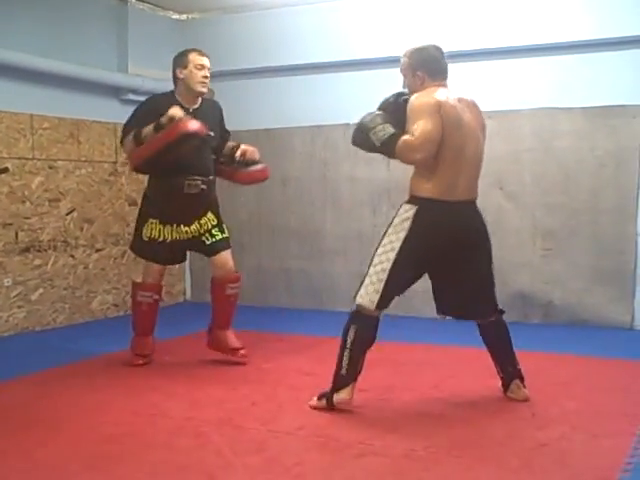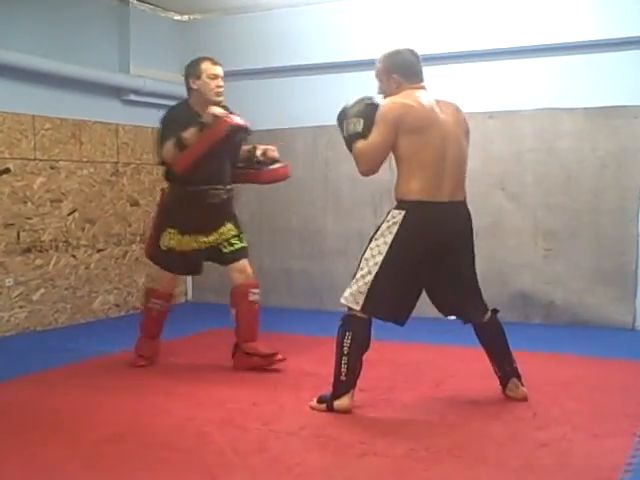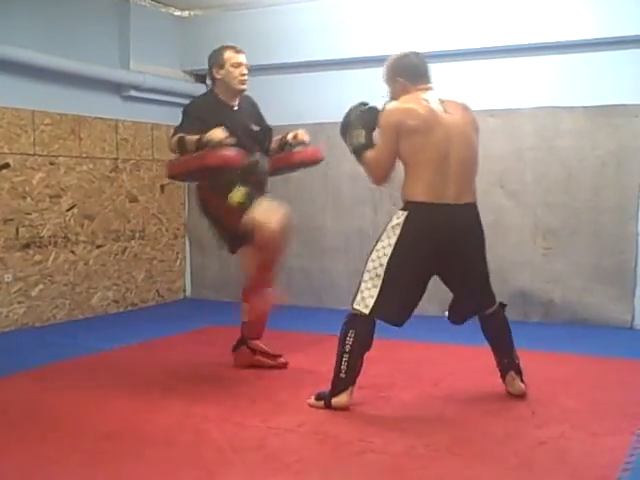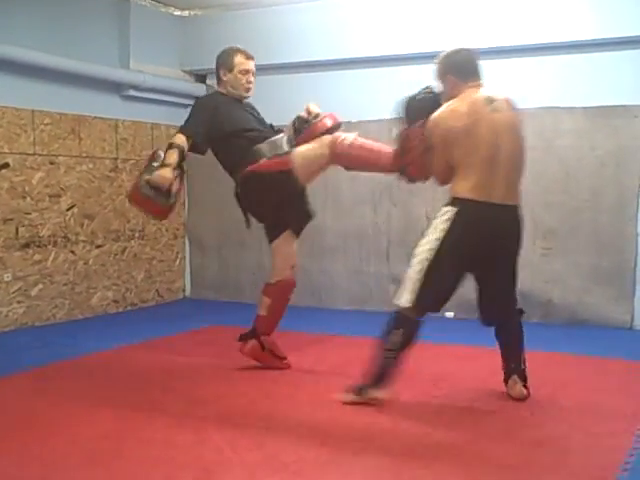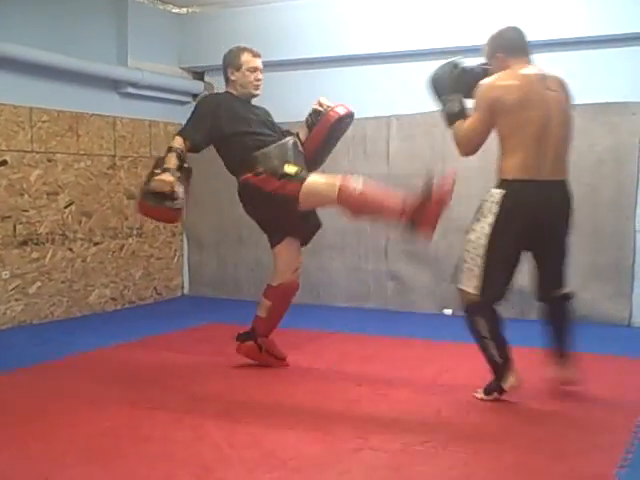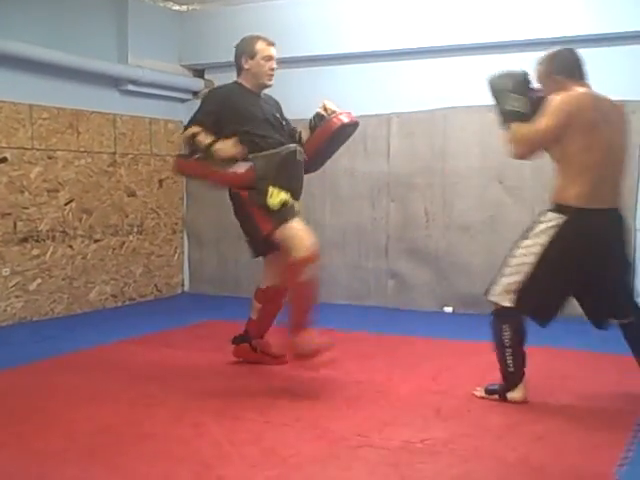
dt=0.2s
person 1, frame 1
left shoulder: (424, 101)
right shoulder: (472, 110)
left elbow: (421, 150)
left wrist: (384, 134)
left hip: (426, 216)
right hip: (466, 217)
left knee: (367, 304)
right knee: (482, 306)
left ankle: (341, 388)
right ankle: (514, 381)
person 1, frame 2
left shoulder: (394, 108)
right shoulder: (454, 112)
left elbow: (367, 164)
left wrist: (353, 129)
left hip: (414, 219)
right hip: (456, 217)
left knee: (360, 305)
right knee: (474, 306)
left ankle: (342, 393)
right ankle: (512, 381)
person 1, frame 3
left shoulder: (396, 114)
right shoulder: (463, 111)
left elbow: (378, 174)
left wrist: (358, 139)
left hip: (422, 220)
right hip: (466, 219)
left knee: (369, 307)
right knee: (484, 302)
left ankle: (339, 390)
right ankle: (513, 376)
person 1, frame 4
left shoulder: (444, 117)
right shoulder: (509, 108)
left elbow: (440, 174)
left wrist: (420, 140)
left hip: (465, 217)
right hip: (506, 218)
left knee: (411, 304)
right knee: (503, 304)
left ankle: (375, 383)
right ankle: (517, 379)
person 1, frame 5
left shoulder: (494, 87)
right shoulder: (559, 87)
left elbow: (467, 144)
left wrist: (451, 103)
left hip: (513, 197)
right hip: (554, 196)
left knee: (476, 294)
right knee: (553, 286)
left ankle: (503, 377)
right ankle: (563, 360)
person 1, frame 6
left shoulder: (567, 103)
left elbow: (521, 147)
left wrist: (512, 106)
right wrist: (540, 110)
left hip: (569, 222)
right hip: (608, 223)
left knee: (505, 300)
left ankle: (510, 384)
person 2, frame 1
left shoulder: (213, 108)
right shoulder: (155, 105)
right elbow: (127, 145)
left wrist: (239, 150)
right wrist: (162, 123)
left hip: (202, 203)
right hip: (163, 202)
left knee: (226, 269)
right knee: (152, 275)
left ankle: (218, 333)
right ankle: (142, 341)
person 2, frame 2
left shoulder: (224, 113)
right shoulder: (178, 114)
right elbow: (168, 154)
left wrist: (256, 153)
right wrist: (204, 125)
left hip: (219, 212)
right hip: (181, 212)
left knee: (245, 278)
right knee: (163, 283)
left ankle: (248, 347)
right ankle: (148, 342)
person 2, frame 3
left shoulder: (248, 105)
right shoulder: (202, 106)
left elbow: (264, 142)
right elbow: (176, 143)
left wrist: (288, 138)
right wrist: (205, 138)
left hip: (244, 191)
right hip: (220, 191)
left knee: (255, 271)
right knee: (273, 223)
left ankle: (250, 345)
right ankle: (260, 290)
person 2, frame 4
left shoulder: (246, 108)
right shoulder: (209, 104)
left elbow: (273, 138)
right elbow: (184, 137)
left wrist: (304, 120)
right wrist: (167, 167)
left hip: (274, 181)
right hip: (263, 174)
left knee: (285, 273)
right knee: (334, 144)
left ankle: (259, 340)
person 2, frame 5
left shoulder: (259, 111)
right shoulder: (214, 104)
left elbow: (290, 140)
right elbow: (184, 140)
left wrist: (315, 119)
right wrist: (166, 171)
left hip: (283, 182)
right hip: (266, 180)
left knee: (287, 276)
right knee: (343, 187)
left ankle: (255, 339)
right ankle: (415, 212)
person 2, frame 6
left shoulder: (270, 102)
right shoulder: (225, 96)
left elbow: (296, 141)
right elbow: (191, 133)
left wrist: (321, 119)
right wrist: (215, 146)
left hip: (281, 190)
right hip: (256, 187)
left knee: (278, 277)
right knee: (305, 246)
left ankle: (249, 341)
right ankle: (299, 332)
